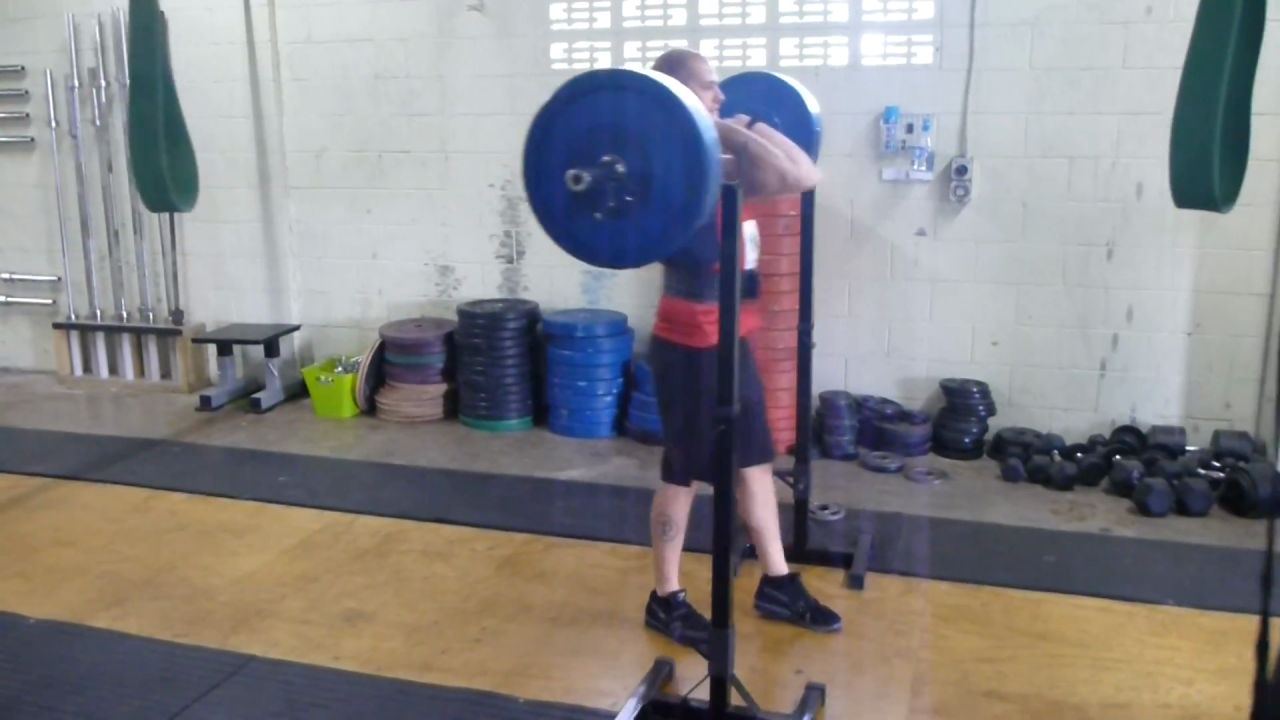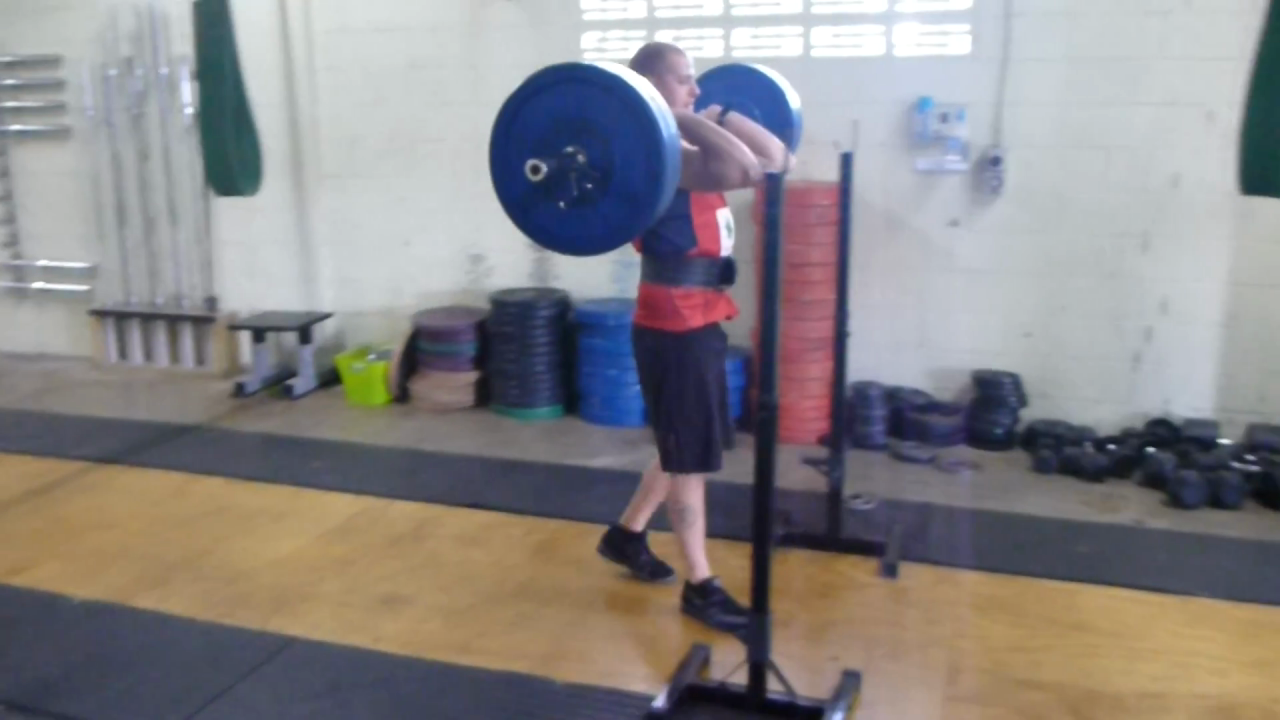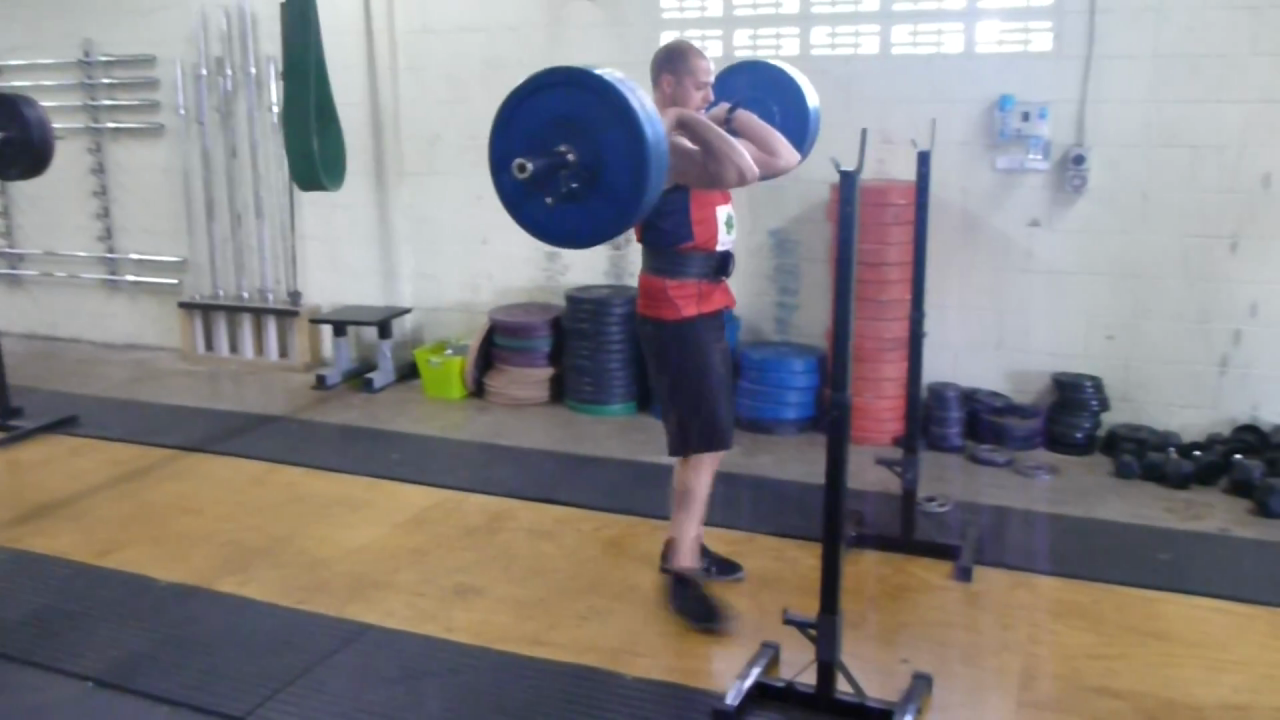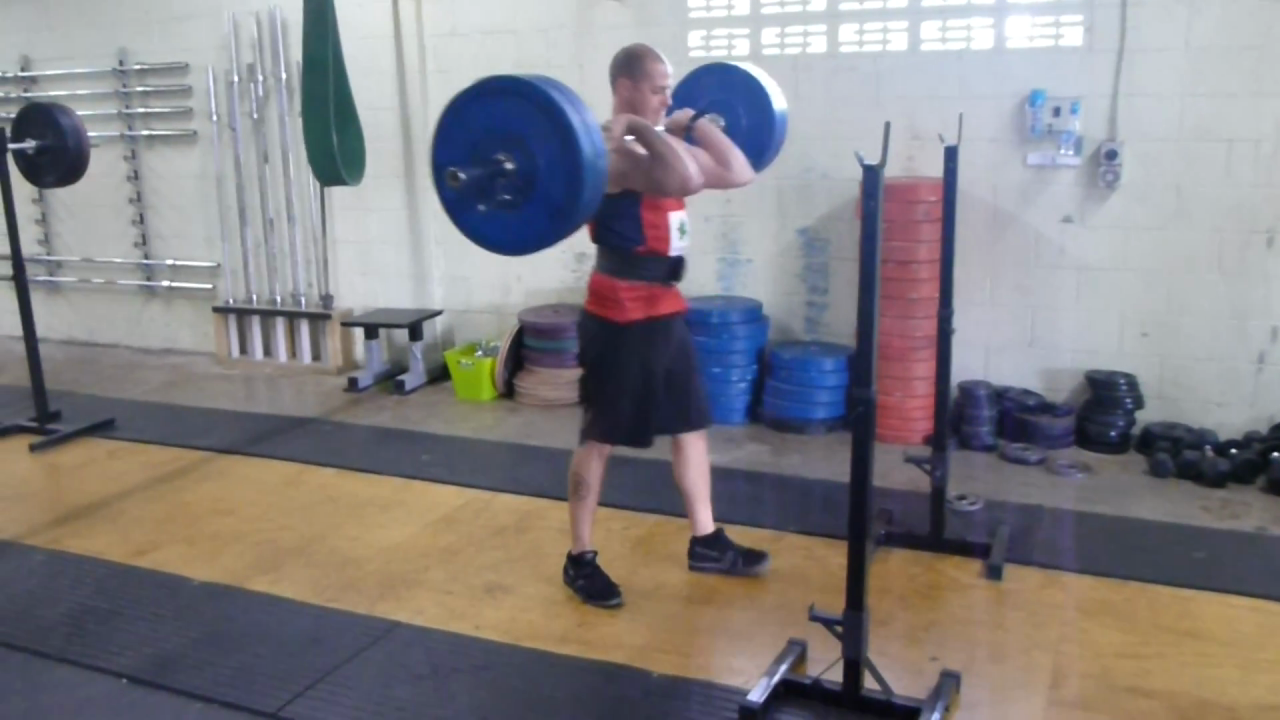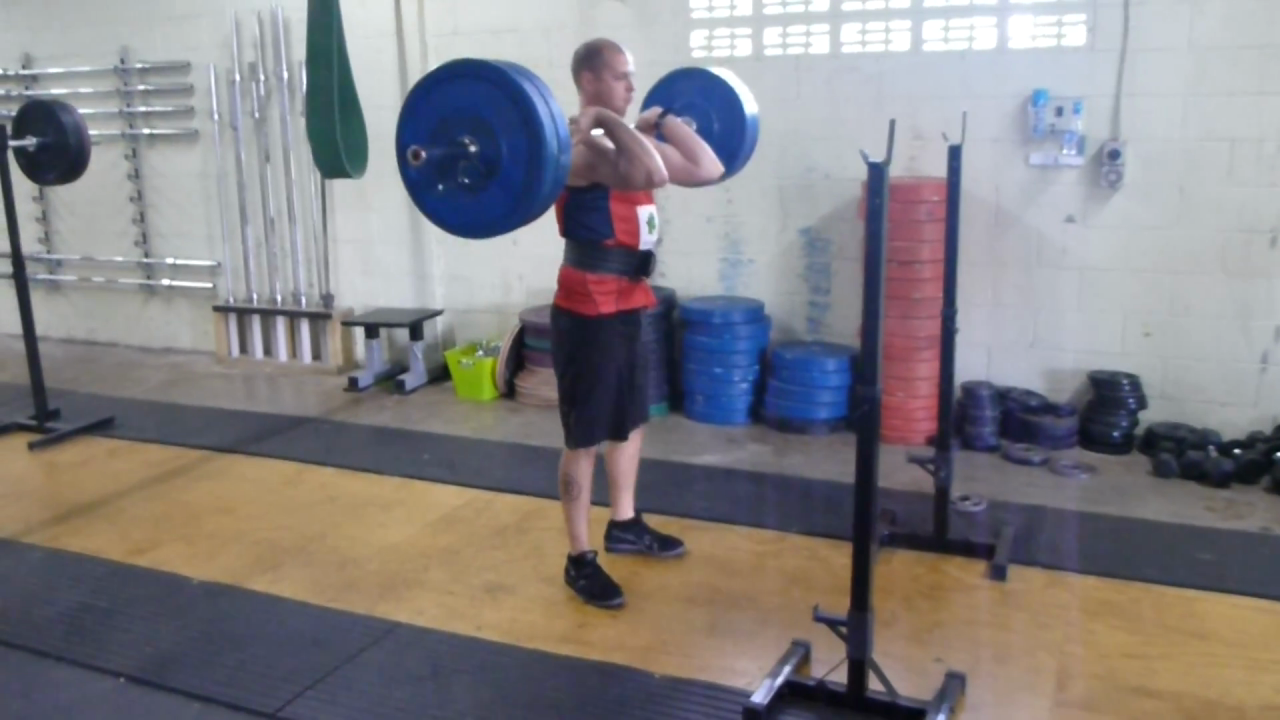
dt=0.4s
person 1, frame 1
left shoulder: (721, 159)
left elbow: (803, 174)
right elbow: (787, 178)
left wrist: (746, 127)
right wrist: (726, 131)
left hip: (728, 336)
right hip: (693, 341)
left knee: (753, 462)
right knee: (684, 472)
left ankle: (778, 583)
right ankle: (666, 599)
person 1, frame 2
left shoulder: (689, 145)
left elbow: (778, 160)
right elbow: (744, 169)
left wrist: (720, 116)
right wrist: (688, 121)
left hip: (703, 316)
right hip: (673, 323)
left knee: (691, 446)
right knee: (689, 457)
left ankle: (627, 533)
right ankle: (699, 585)
person 1, frame 3
left shoulder: (698, 142)
right shoulder: (659, 147)
left elbow: (784, 158)
right elbow: (740, 171)
left wrist: (730, 114)
right wrist: (691, 119)
left hip: (707, 306)
right hip: (674, 313)
left knee: (699, 440)
right knee: (705, 444)
left ankle: (684, 546)
right ankle: (683, 574)
person 1, frame 4
left shoulder: (662, 146)
right shoulder: (612, 155)
left elbow: (739, 174)
right elbow: (686, 181)
left wrist: (694, 122)
right wrist: (635, 129)
left hip: (664, 310)
right hip: (620, 317)
left knee: (690, 426)
right knee: (600, 438)
left ankle: (707, 540)
right ankle: (580, 557)
person 1, frame 5
left shoulder: (630, 141)
right shoulder: (579, 148)
left elbow: (709, 170)
right elbow: (652, 175)
left wrist: (663, 120)
right wrist: (607, 120)
left hip: (630, 305)
right hip: (588, 311)
left knee: (630, 425)
right knee: (584, 437)
left ankle: (624, 524)
right ankle: (580, 558)
